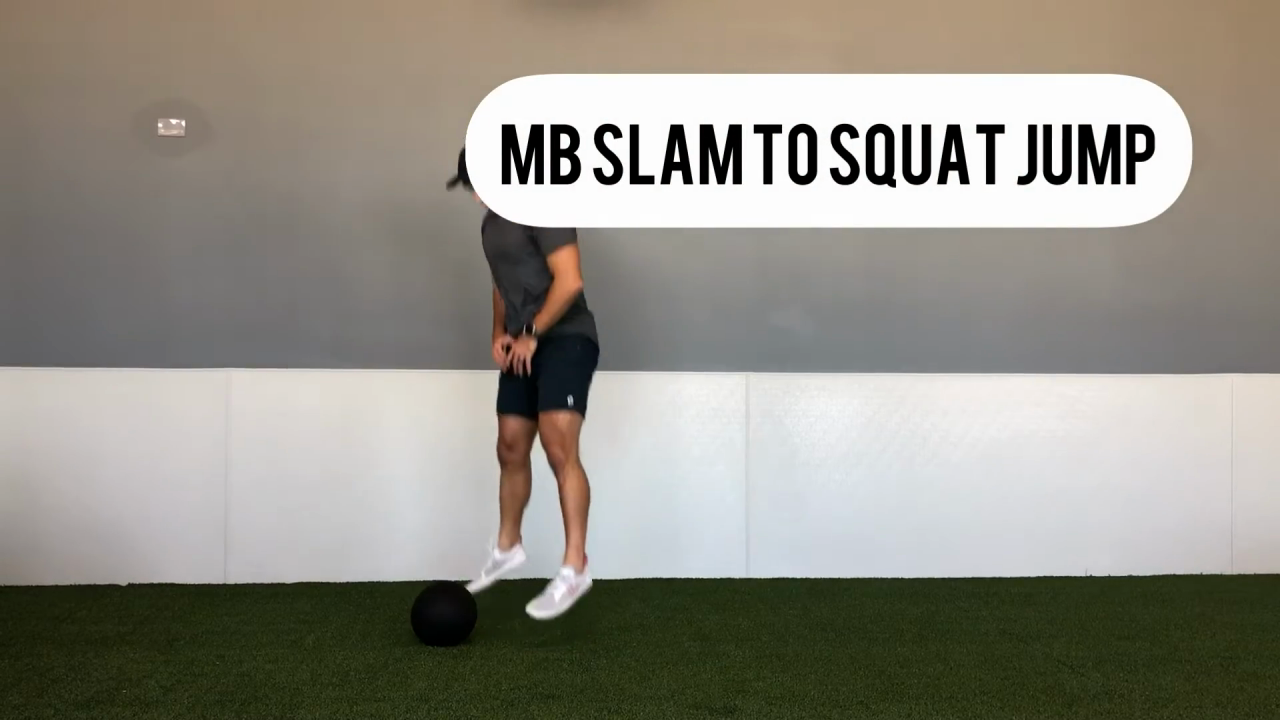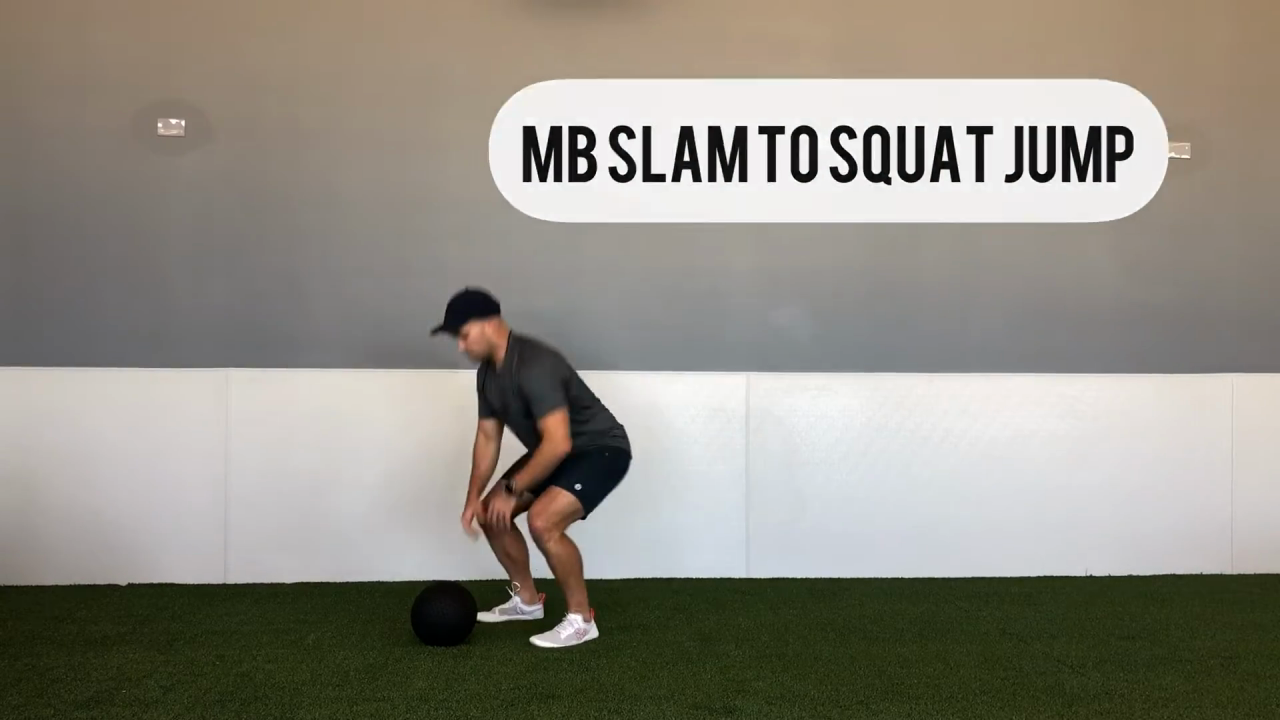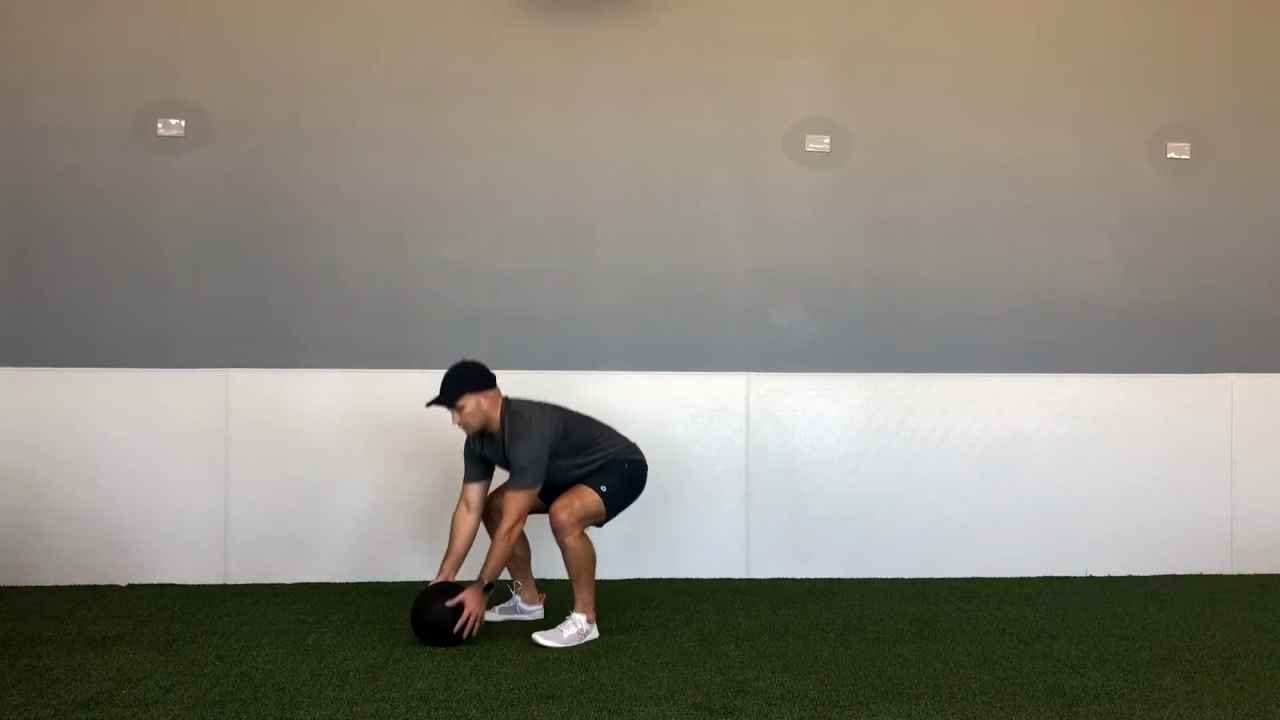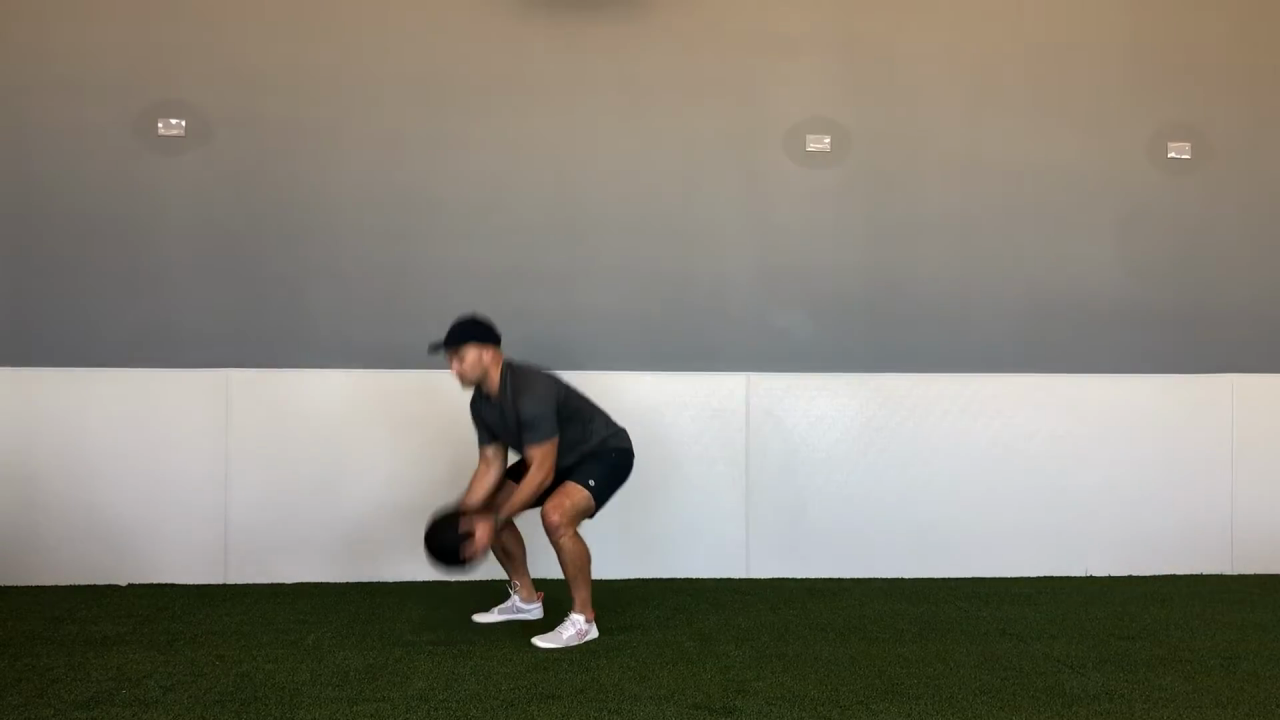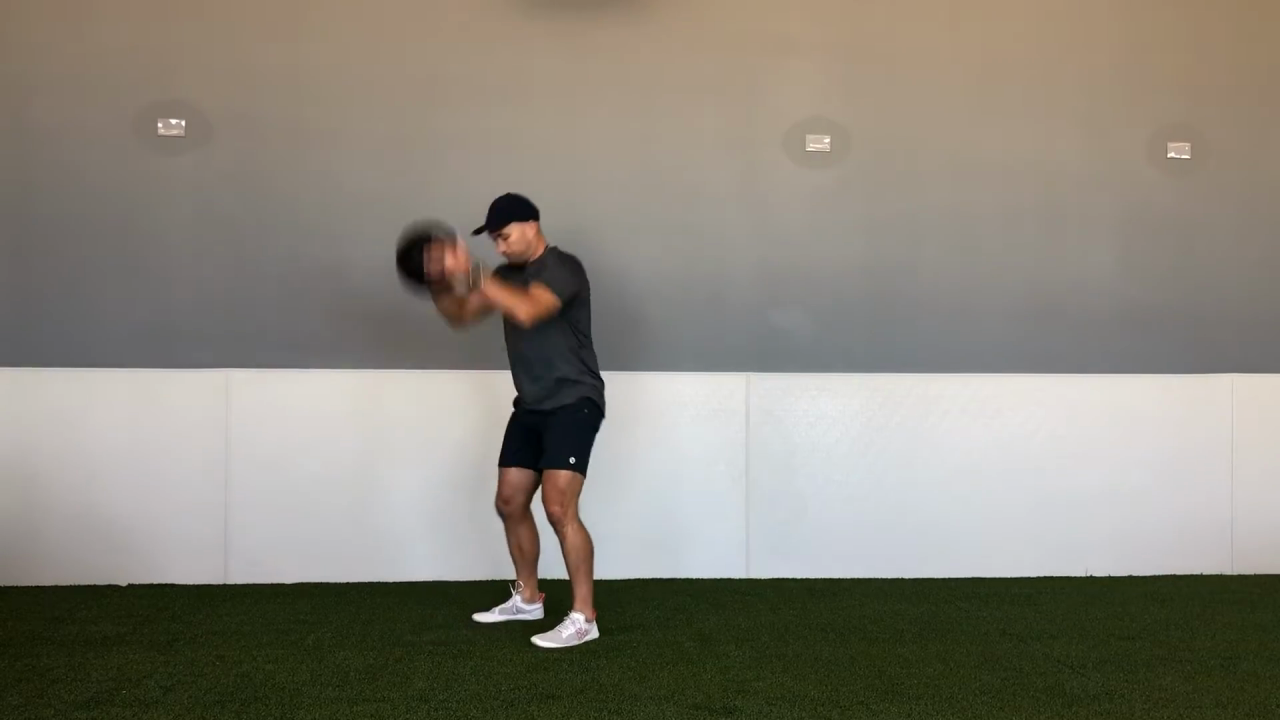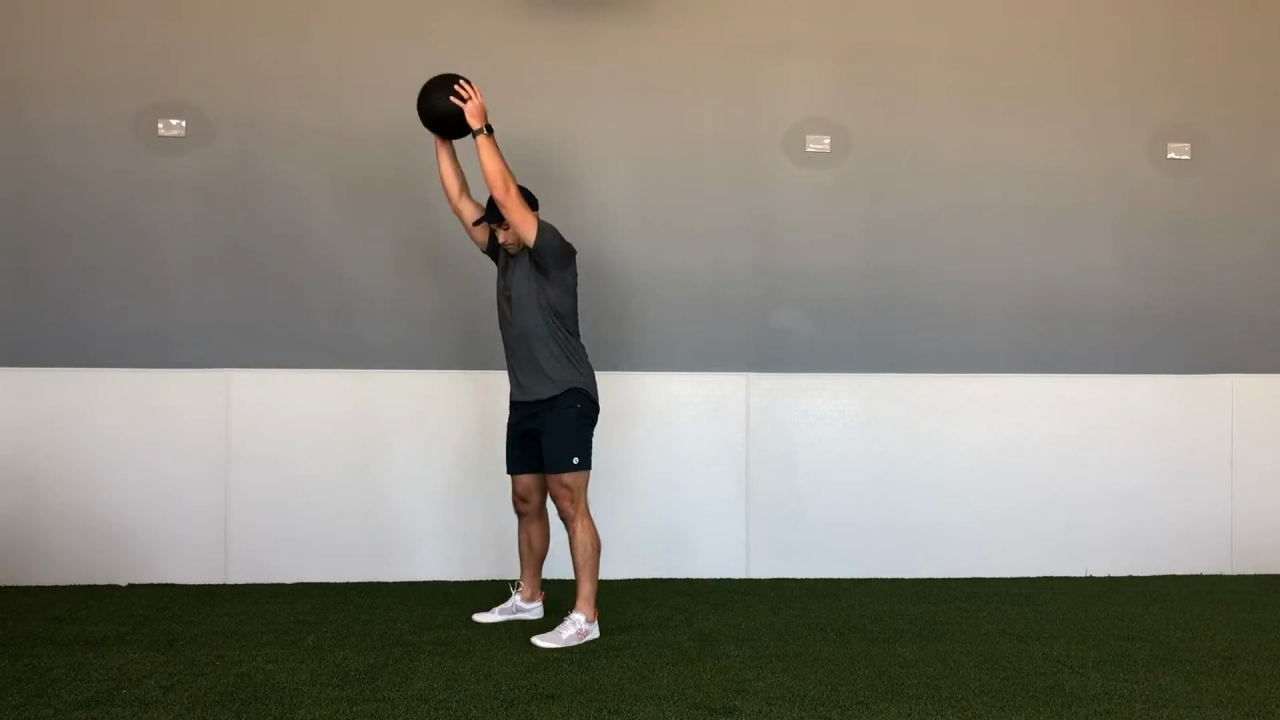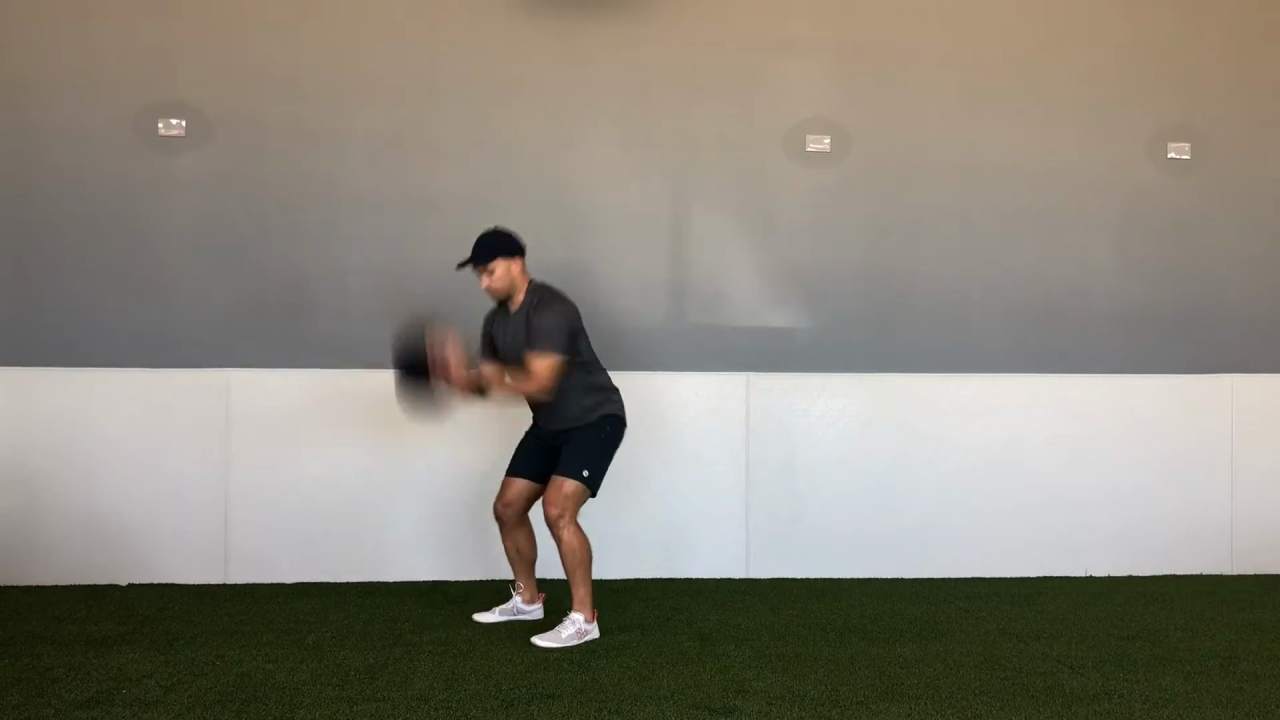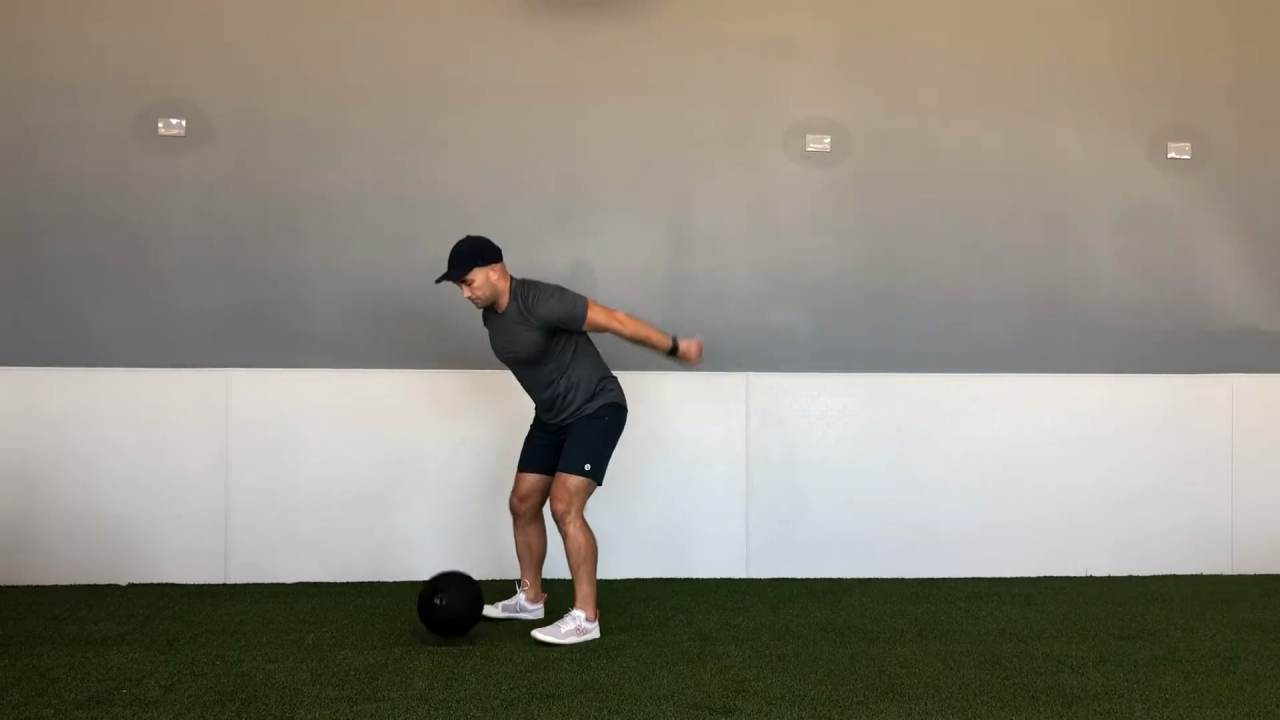
dt=0.3s
person 1, frame 1
right shoulder: (491, 223)
left elbow: (570, 280)
left wrist: (532, 334)
right wrist: (499, 334)
left hip: (565, 341)
right hip: (522, 349)
left knee: (559, 451)
right knee: (510, 451)
left ankle: (574, 569)
right ankle: (507, 548)
person 1, frame 2
left shoulder: (534, 367)
right shoulder: (488, 374)
left elbow: (559, 443)
right elbow: (487, 437)
left wrist: (513, 493)
right wrist: (476, 498)
left hip: (603, 450)
right hip: (556, 449)
left knee: (543, 520)
right knee: (491, 511)
left ankle: (582, 619)
right ankle: (527, 600)
person 1, frame 3
left shoulder: (527, 433)
right shoulder: (479, 440)
left elbow: (513, 521)
right elbow: (468, 507)
left wrist: (481, 588)
right wrist: (445, 575)
left hip: (621, 467)
left knee: (564, 516)
right knee: (493, 509)
left ankle: (584, 618)
right ankle: (528, 599)
person 1, frame 4
left shoulder: (530, 391)
right shoulder: (482, 401)
left elbow: (542, 474)
right elbow: (491, 466)
left wrist: (492, 523)
right wrist: (464, 516)
left hip: (604, 453)
left knee: (557, 516)
right knee: (489, 516)
left ankle: (583, 618)
right ankle: (526, 597)
person 1, frame 5
left shoulder: (563, 268)
right shoulder: (507, 275)
left elbow: (525, 311)
right elbow: (461, 315)
left wrist: (473, 276)
right wrist: (443, 284)
left hip: (574, 404)
right hip: (531, 407)
left knee: (559, 508)
right knee: (510, 504)
left ankle: (583, 618)
right ankle: (527, 598)
person 1, frame 6
left shoulder: (555, 252)
right shoulder: (507, 256)
left elbow: (507, 196)
right elbow: (459, 202)
left wrist: (482, 129)
right wrist: (444, 136)
left hip: (565, 398)
right hip: (525, 403)
left knee: (570, 506)
right knee: (527, 502)
left ankle: (585, 618)
right ankle: (528, 597)
person 1, frame 7
left shoulder: (552, 311)
right shoulder: (497, 320)
left elbow: (539, 385)
right elbow: (484, 378)
left wrist: (489, 378)
right wrist: (464, 375)
left hip: (594, 419)
right hip: (550, 426)
left knee: (558, 511)
right knee: (507, 507)
left ankle: (584, 618)
right ankle: (527, 598)
person 1, frame 8
left shoulder: (540, 302)
right shoulder: (491, 315)
left elbow: (613, 320)
left wrist: (673, 348)
left hip: (595, 410)
right hip: (552, 415)
left knee: (565, 507)
right knee: (522, 504)
left ankle: (585, 617)
right ankle: (530, 598)
